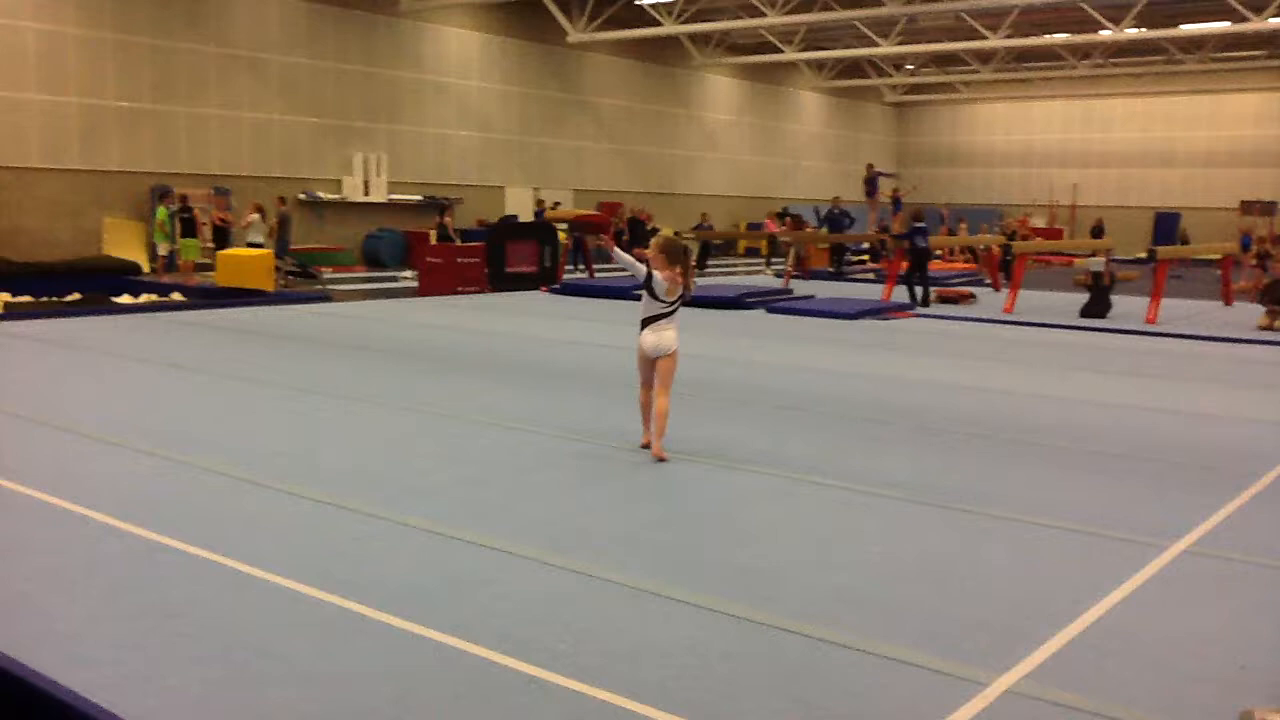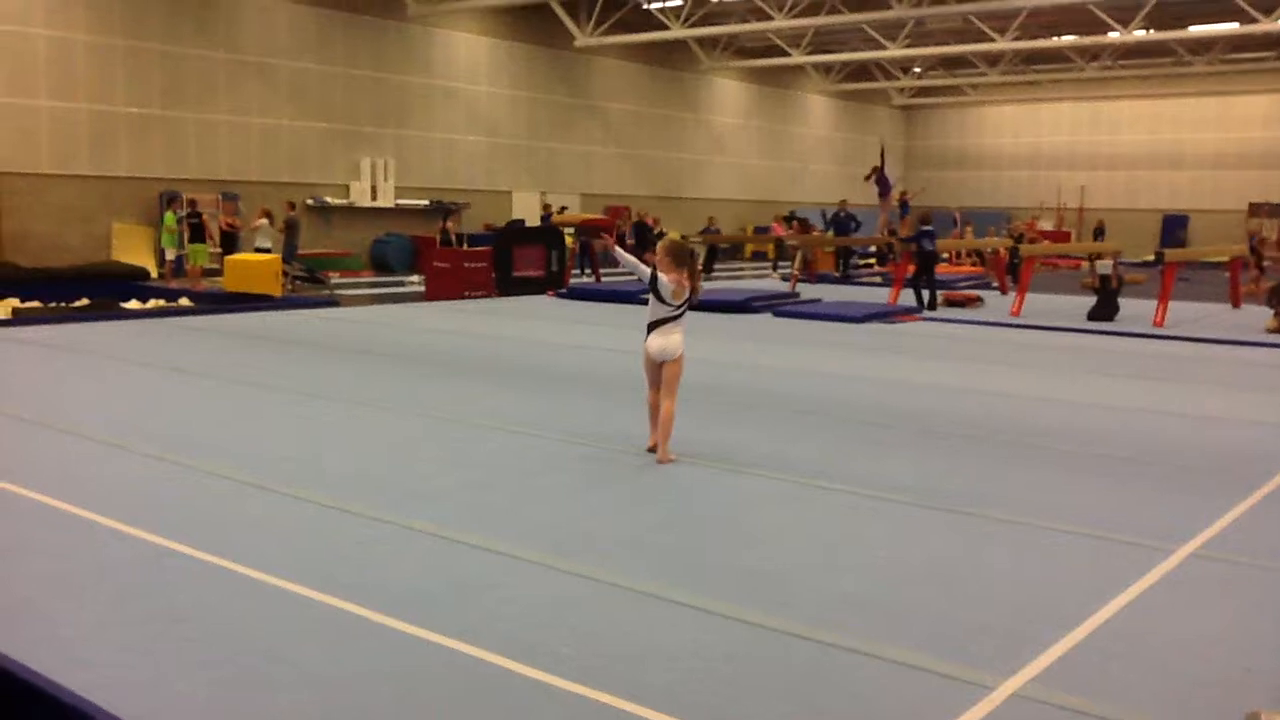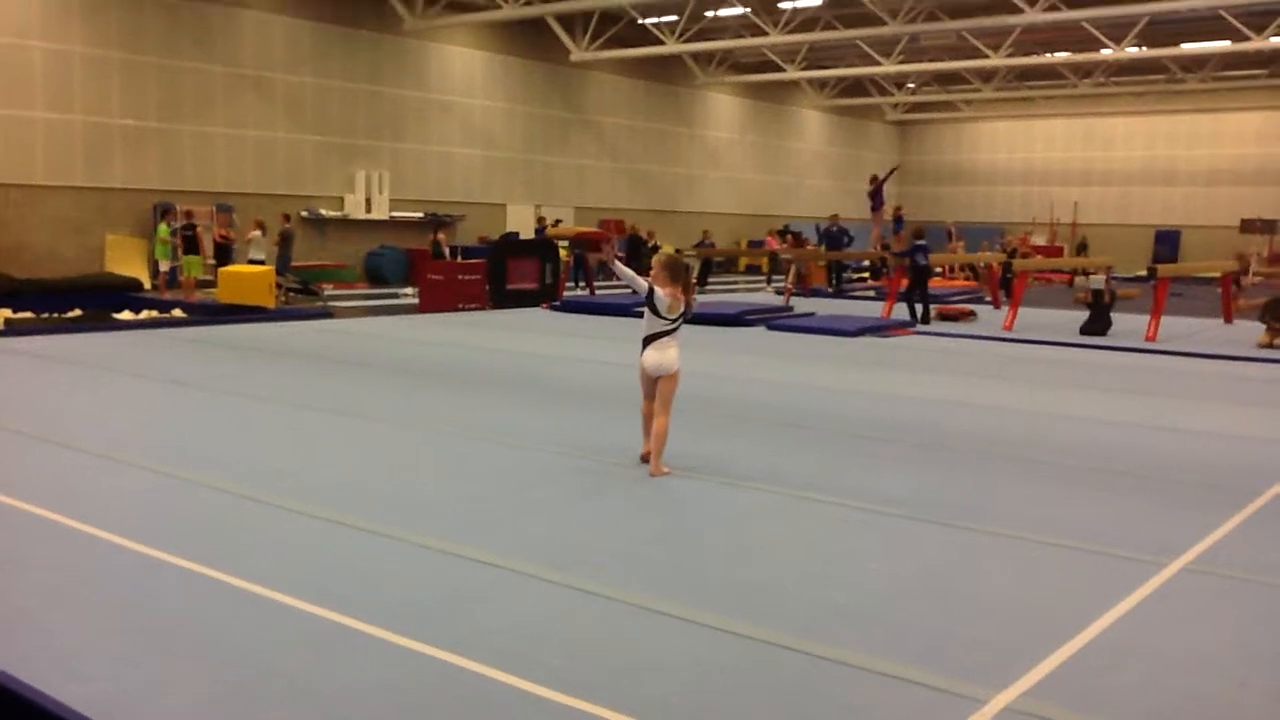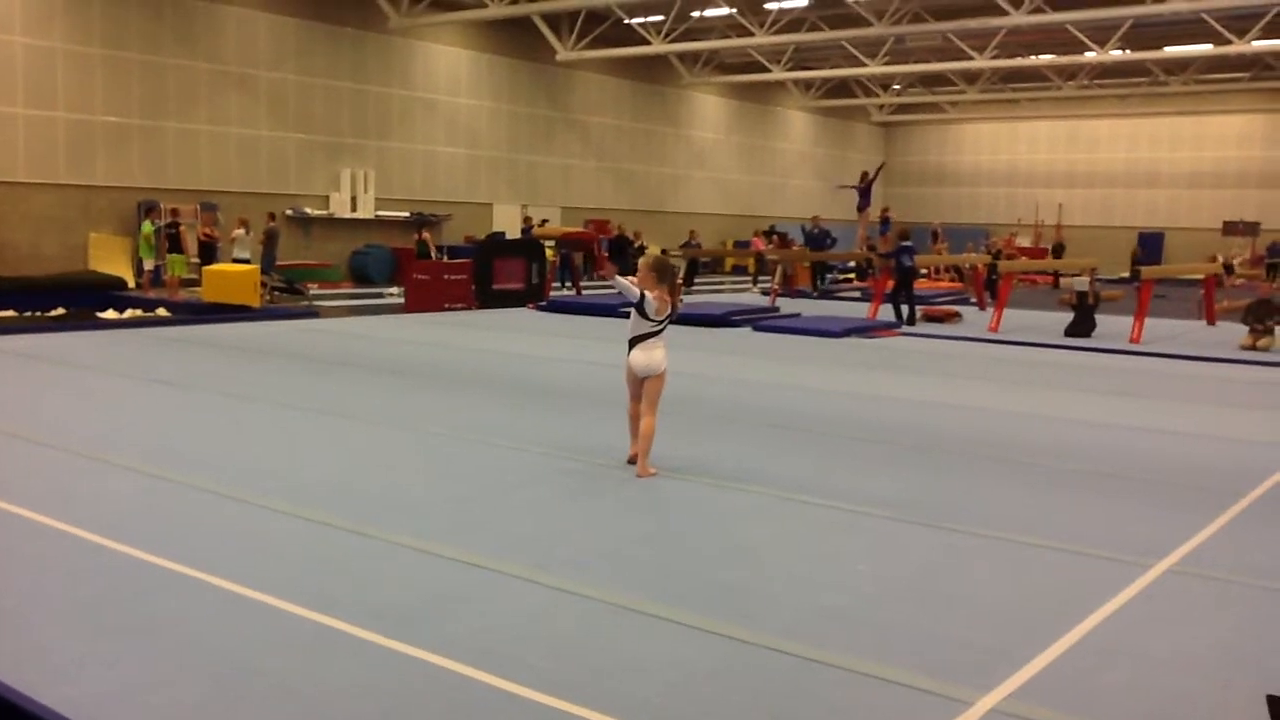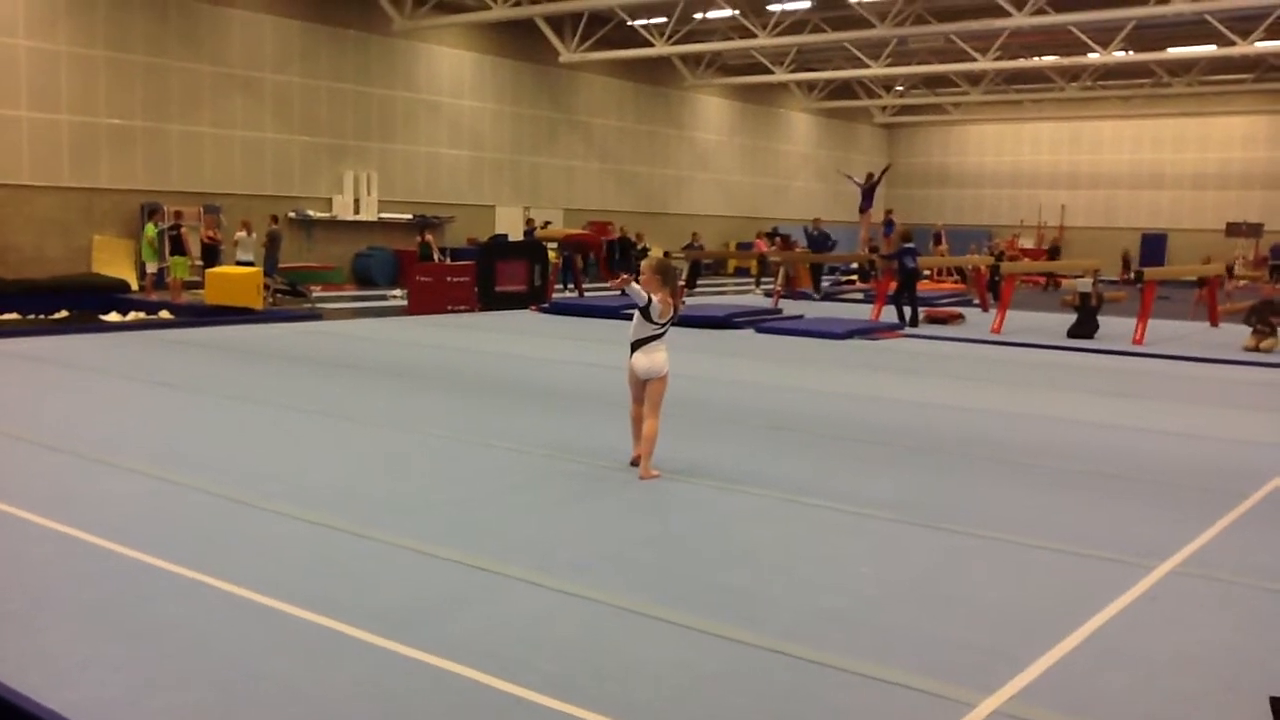
dt=0.3s
person 1, frame 1
left shoulder: (654, 278)
right shoulder: (682, 280)
left elbow: (634, 266)
right elbow: (672, 266)
left wrist: (613, 250)
right wrist: (651, 257)
left hip: (648, 337)
right hip: (668, 340)
left knee: (646, 387)
right knee: (662, 393)
left ankle: (647, 435)
right ankle: (657, 444)
person 1, frame 2
left shoulder: (660, 281)
right shoulder: (688, 284)
left elbow: (637, 267)
left wrist: (614, 249)
right wrist: (658, 263)
left hip: (655, 341)
right hip: (674, 343)
left knee: (654, 390)
right knee: (668, 398)
left ankle: (654, 437)
right ankle: (663, 449)
person 1, frame 3
left shoulder: (656, 295)
right shoulder: (683, 299)
left elbow: (635, 281)
left wrist: (614, 263)
right wrist: (653, 282)
left hip: (650, 356)
right hip: (670, 358)
left knee: (648, 401)
right knee: (662, 412)
left ankle: (647, 447)
right ankle: (656, 463)
person 1, frame 4
left shoulder: (646, 299)
right shoulder: (668, 299)
left elbow: (630, 290)
right elbow: (637, 286)
left wrist: (613, 277)
right wrist: (625, 279)
left hip: (637, 356)
right hip: (657, 358)
left knee: (634, 402)
right knee: (649, 413)
left ankle: (634, 449)
right ankle: (643, 464)
person 1, frame 5
left shoulder: (651, 302)
right shoulder: (670, 301)
left elbow: (639, 294)
right elbow: (645, 292)
left wrist: (627, 284)
right wrist: (627, 284)
left hip: (640, 359)
right hip: (659, 361)
left knee: (637, 404)
right knee: (652, 415)
left ankle: (637, 451)
right ankle: (645, 466)
